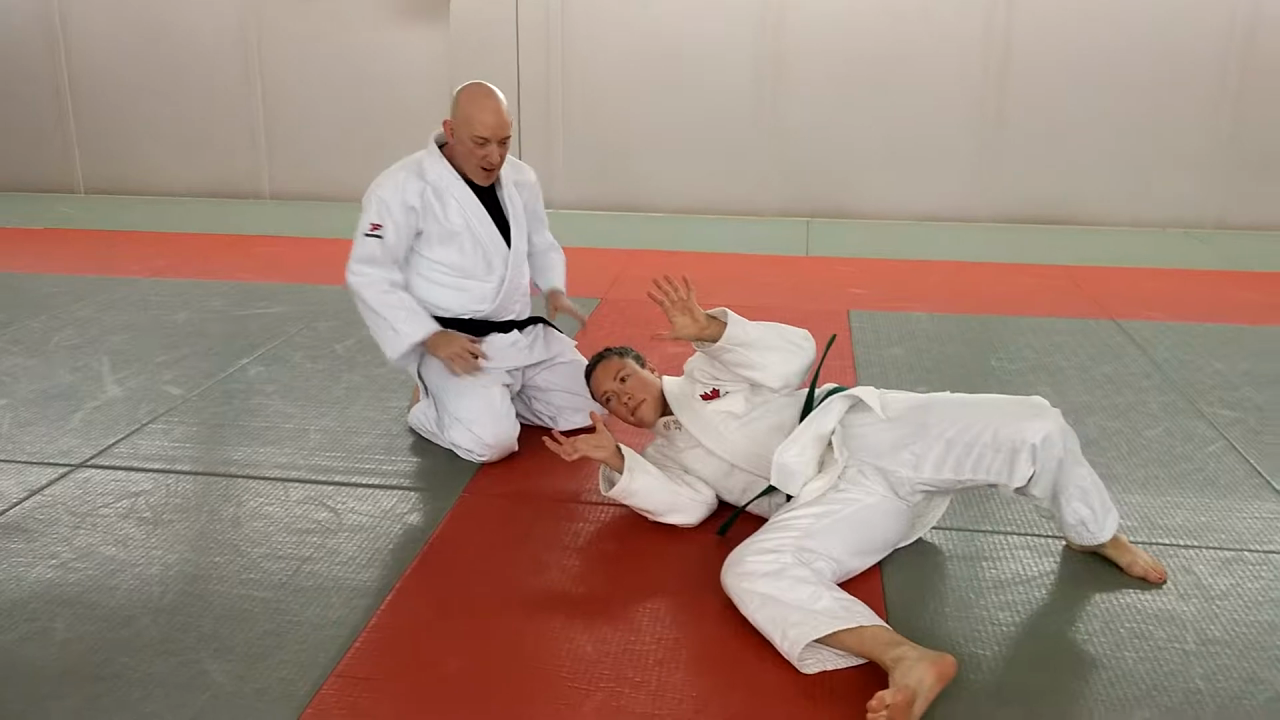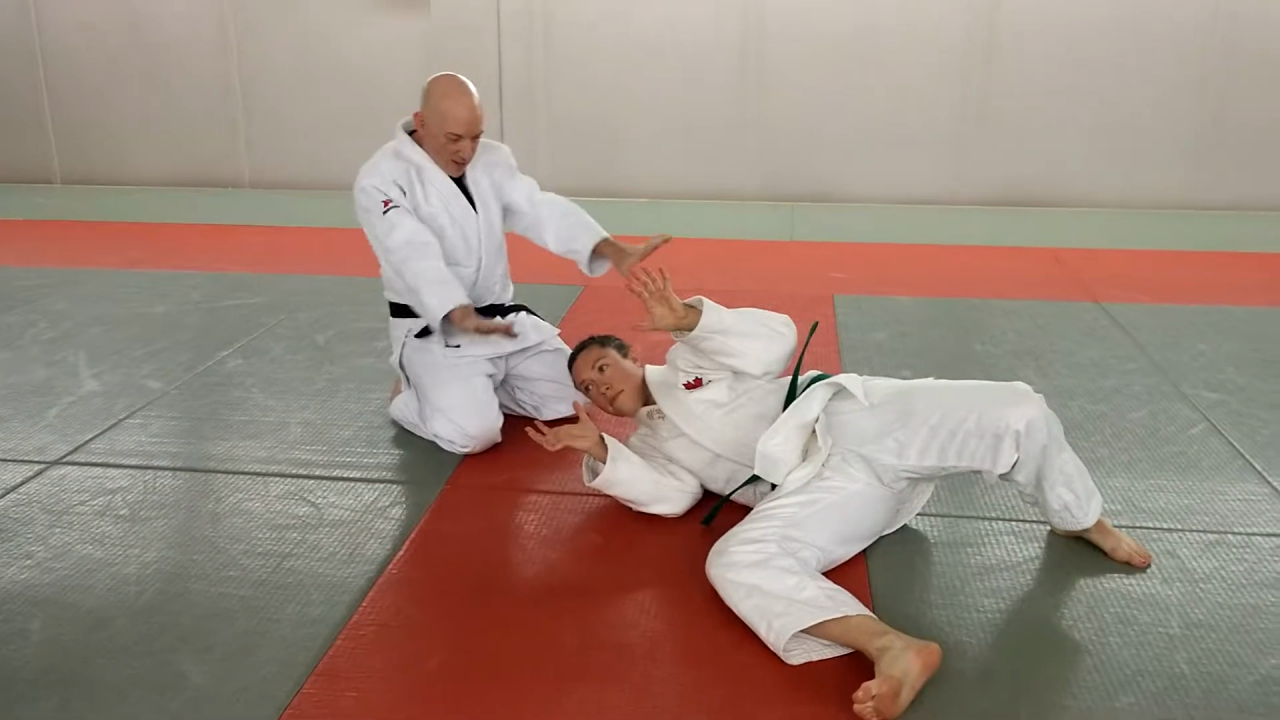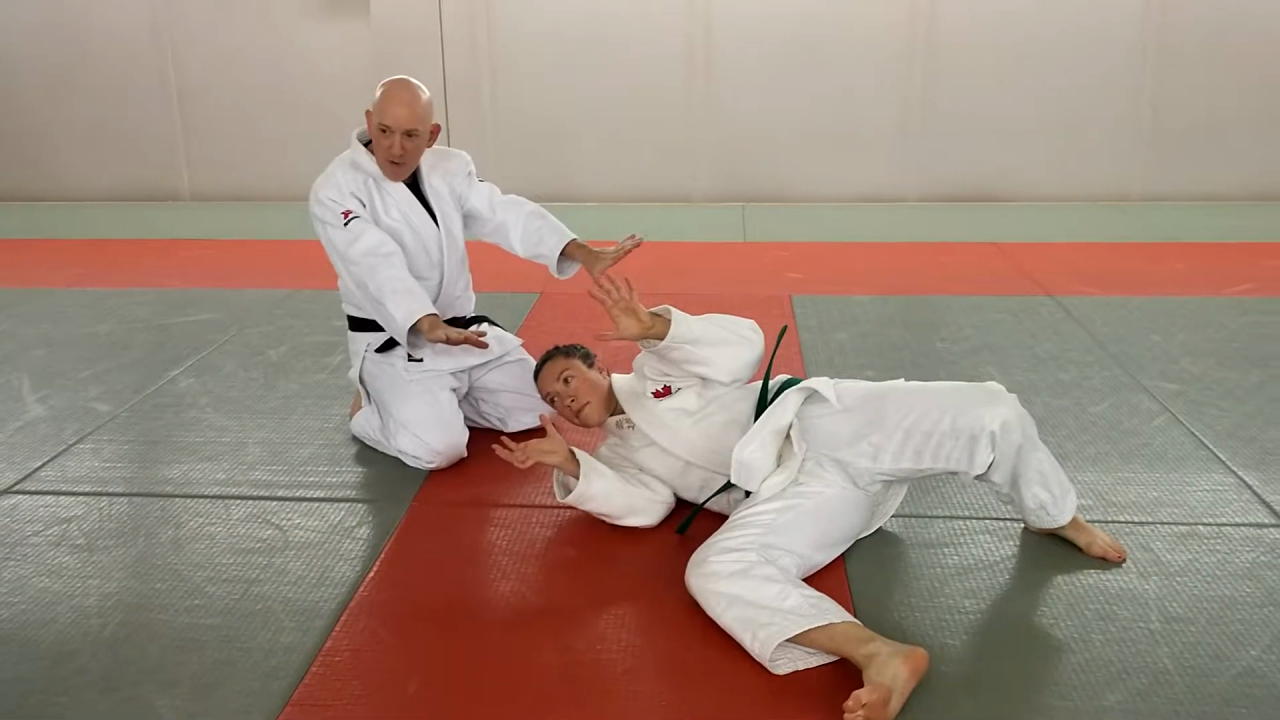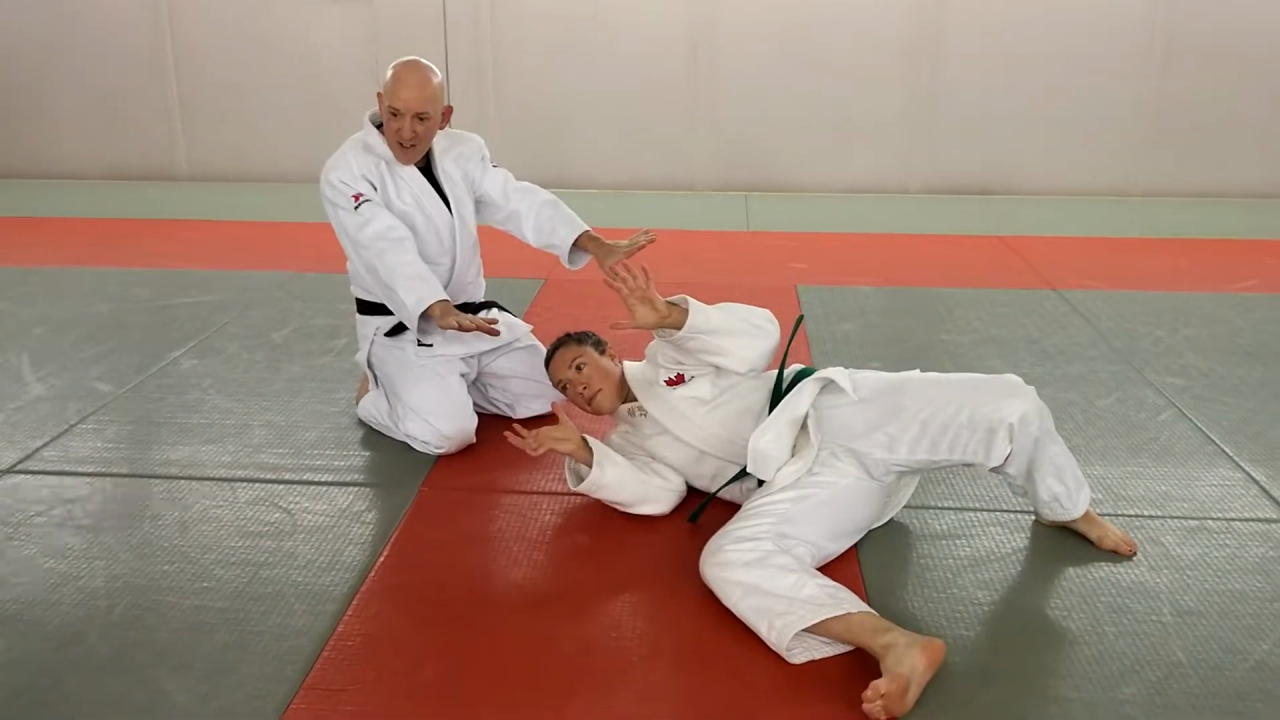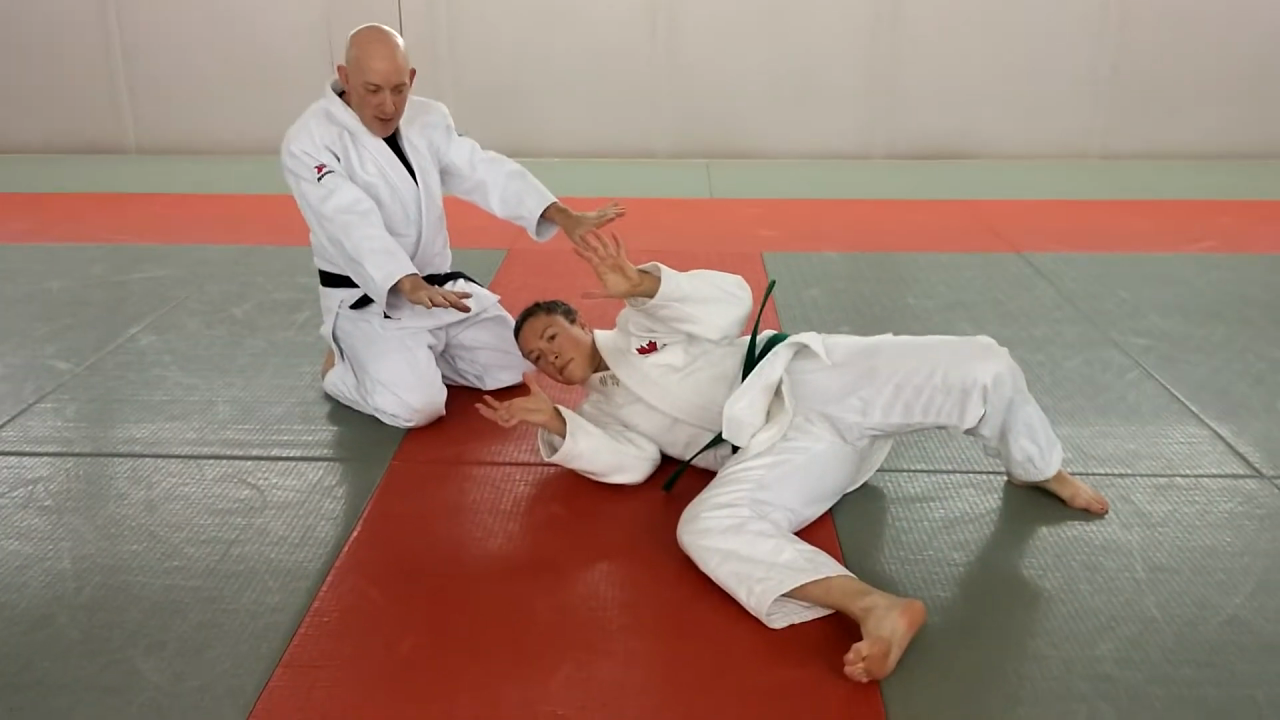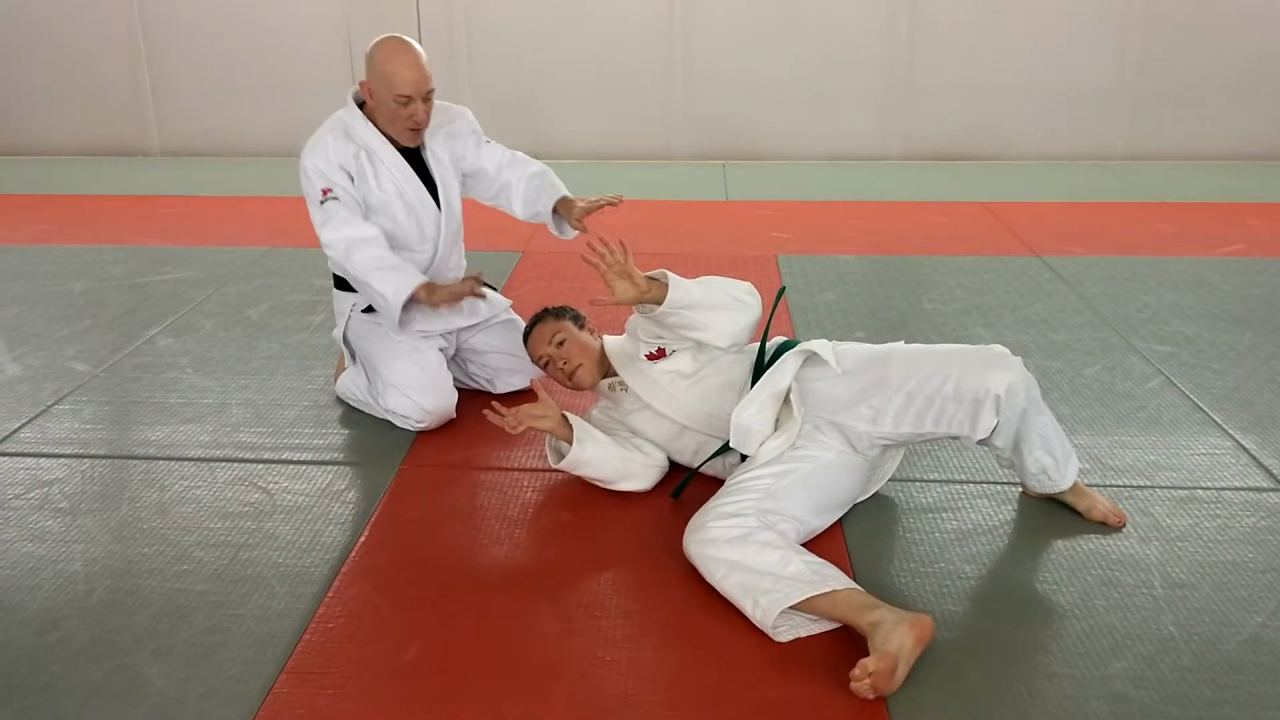
dt=0.5s
person 1, frame 1
left shoulder: (705, 370)
right shoulder: (665, 452)
left elbow: (792, 354)
right elbow: (685, 504)
left wrist: (710, 329)
right wrist: (614, 461)
left hip: (870, 429)
right hip: (830, 495)
left knee: (1032, 426)
right knee: (749, 572)
left ankle: (1098, 536)
right ankle: (908, 660)
person 1, frame 2
left shoulder: (689, 355)
right shoulder: (650, 441)
left elbow: (773, 340)
right elbow: (670, 492)
left wrist: (687, 318)
right wrist: (598, 451)
left hip: (853, 418)
right hip: (813, 482)
left knee: (1016, 411)
right knee: (734, 563)
left ankle: (1081, 522)
right ankle: (894, 648)
person 1, frame 3
left shoulder: (655, 367)
right shoulder: (617, 453)
left elbow: (740, 346)
right elbow: (642, 504)
left wrist: (653, 327)
right wrist: (568, 465)
left hip: (825, 422)
right hip: (788, 488)
left knee: (990, 412)
right knee: (713, 572)
left ankle: (1057, 520)
right ankle: (880, 655)
person 1, frame 4
left shoulder: (669, 352)
right shoulder: (631, 439)
left elbow: (757, 336)
right elbow: (655, 492)
left wrist: (670, 316)
right wrist: (581, 453)
left hip: (840, 411)
right hip: (802, 477)
left knee: (1007, 403)
right knee: (728, 562)
left ankle: (1068, 513)
right ankle: (896, 644)
person 1, frame 5
left shoulder: (638, 324)
right shoulder: (601, 409)
left elbow: (728, 304)
right elbow: (629, 461)
left wrist: (641, 284)
right wrist: (554, 424)
left hip: (815, 377)
right hip: (775, 443)
left knee: (979, 364)
right knee: (706, 530)
left ankle: (1040, 472)
right ankle: (876, 607)
person 1, frame 6
left shoulder: (648, 326)
right shoulder: (611, 415)
left elbow: (737, 309)
right elbow: (638, 468)
left wrist: (649, 291)
right wrist: (562, 431)
left hip: (821, 384)
right hip: (785, 451)
left knee: (993, 373)
right knee: (712, 539)
left ankle: (1056, 483)
right ankle: (884, 621)
person 2, frame 1
left shoulder: (519, 179)
right shoulder: (400, 188)
right elbow: (368, 276)
left wrist: (554, 290)
right wrist: (429, 338)
left hip: (525, 334)
right hip: (452, 344)
left knee: (589, 411)
right knee: (490, 441)
left ankle: (500, 394)
right ankle: (427, 402)
person 2, frame 2
left shoulder: (492, 159)
right shoulder: (380, 178)
left elbow: (542, 212)
right elbow: (413, 255)
left wrist: (611, 249)
right wrist: (460, 317)
left hip: (501, 319)
right hip: (434, 330)
left knee: (571, 400)
right knee: (472, 432)
left ankle: (480, 385)
right ankle: (412, 394)
person 2, frame 3
left shoulder: (449, 168)
right shoulder: (336, 190)
left elbow: (505, 216)
right elbow: (377, 267)
left wrist: (582, 253)
right wrist: (428, 325)
left hip: (463, 329)
right hip: (394, 343)
left knee: (538, 410)
right knee: (438, 447)
left ankle: (442, 400)
right ankle: (370, 410)
person 2, frame 4
left shoulder: (463, 151)
right shoulder: (347, 171)
left elbow: (517, 202)
right elbow: (388, 251)
left wrist: (595, 244)
right wrist: (439, 310)
left hip: (473, 315)
right hip: (403, 329)
left knee: (546, 395)
right knee: (447, 433)
left ankle: (450, 386)
right ankle: (378, 392)
person 2, frame 5
left shoulder: (427, 119)
right shoulder: (308, 141)
left elbow: (484, 172)
right elbow: (353, 224)
left wrist: (562, 216)
right wrist: (409, 285)
left hip: (439, 285)
right hip: (368, 302)
left knee: (514, 366)
right knee: (416, 406)
left ankle: (420, 356)
right ankle: (342, 367)
person 2, frame 6
left shoulder: (451, 123)
right shoulder: (328, 152)
left elbow: (506, 172)
right elbow: (353, 246)
left wrist: (565, 206)
right wrist: (426, 293)
left hip: (453, 294)
right hip: (380, 307)
left knee: (528, 373)
right knee: (427, 409)
left ankle: (433, 357)
right ankle: (353, 371)
